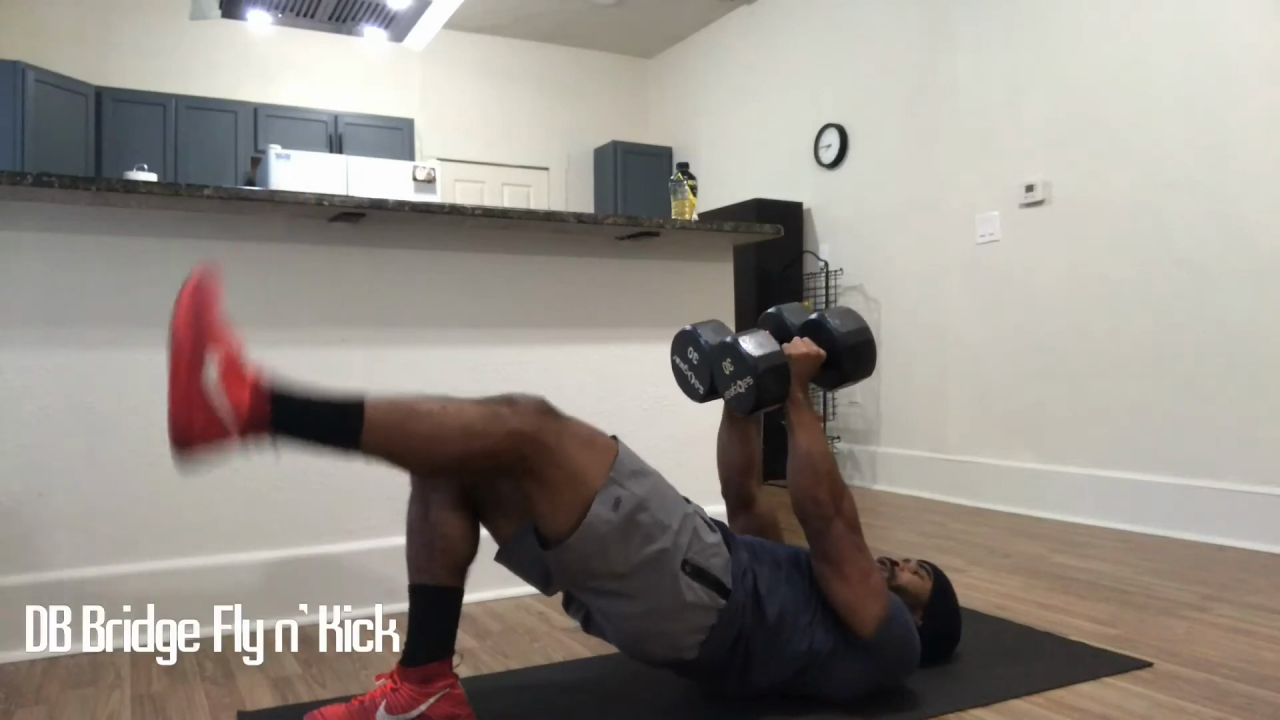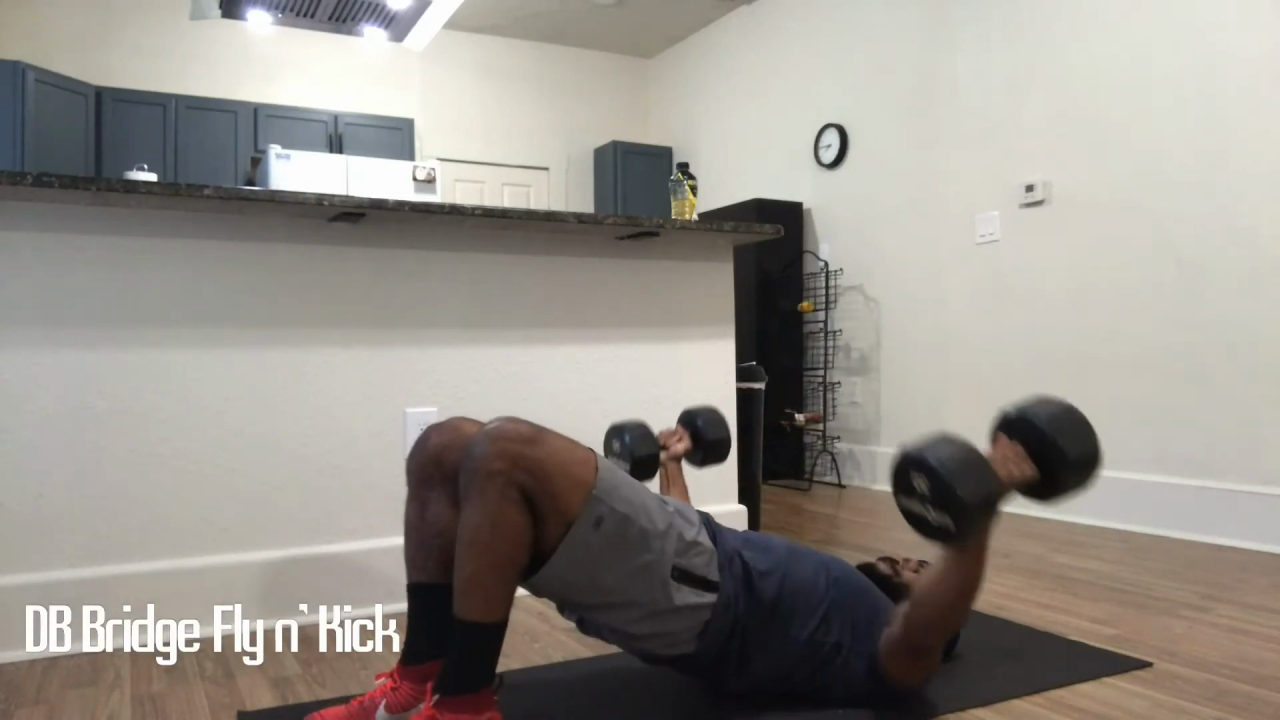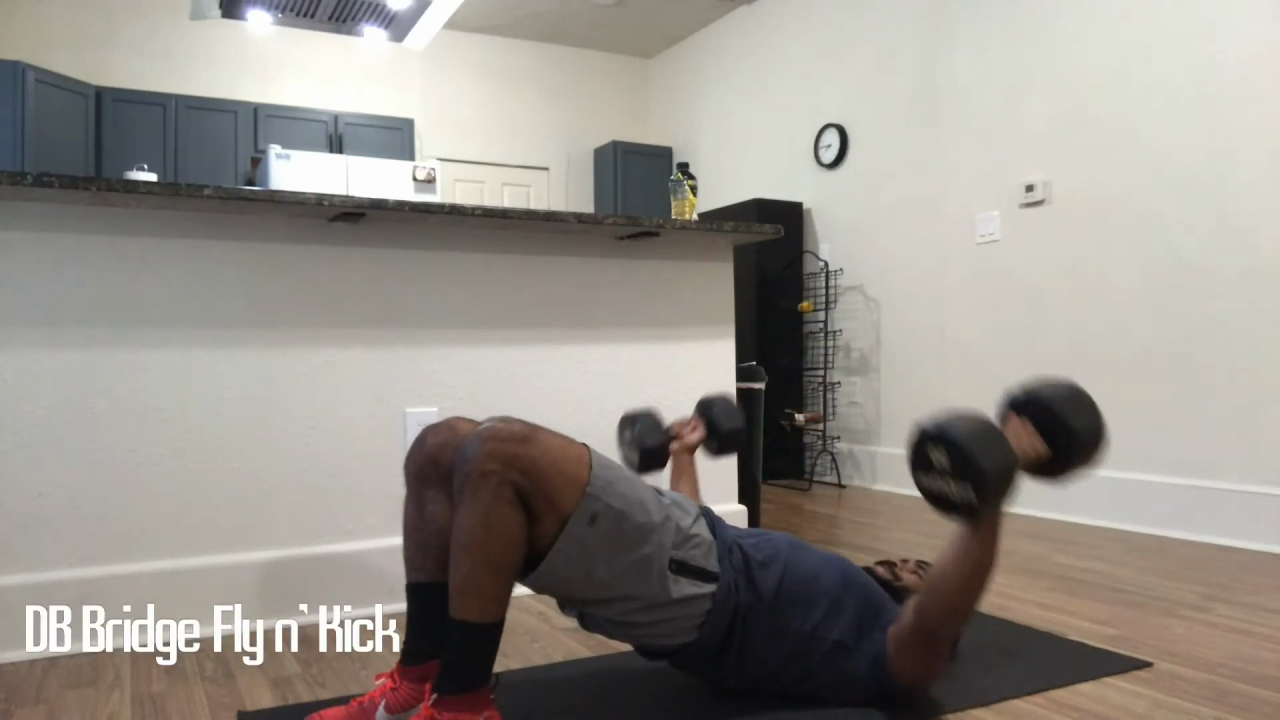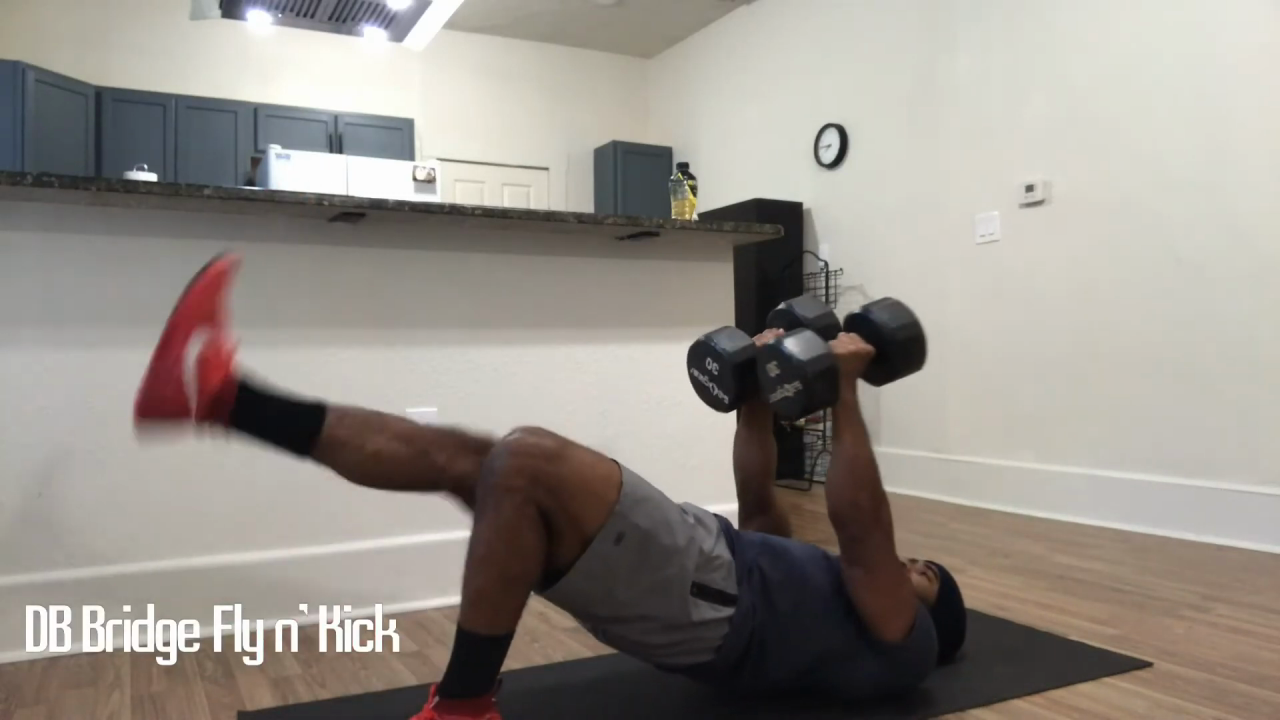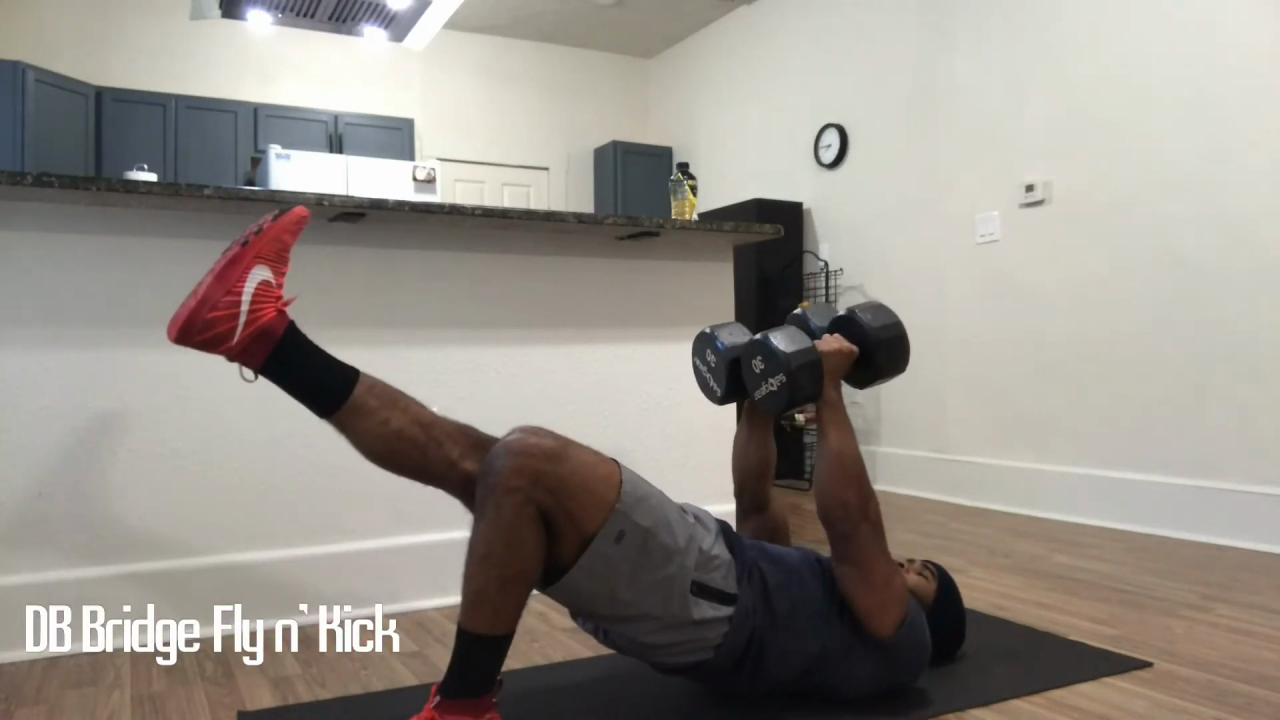
dt=1s
person 1, frame 1
left shoulder: (888, 641)
right shoulder: (823, 597)
left elbow: (828, 520)
right elbow: (745, 501)
left wrist: (800, 399)
left hip: (697, 590)
right hip: (665, 581)
left knee: (525, 425)
right knee: (453, 467)
left ankle: (253, 406)
person 1, frame 2
left shoulder: (888, 648)
right shoulder: (829, 593)
left elbow: (926, 630)
right wrist: (673, 469)
left hip: (689, 590)
left knee: (503, 453)
right knee: (445, 448)
person 1, frame 3
left shoulder: (884, 641)
right shoulder: (827, 595)
left elbow: (939, 621)
left wrist: (990, 498)
right wrist: (684, 459)
left hip: (690, 583)
left knee: (497, 454)
right knee: (441, 448)
person 1, frame 4
left shoulder: (898, 647)
right shoulder: (827, 585)
left elbow: (864, 529)
right elbow: (758, 500)
left wrist: (845, 396)
right wrist: (757, 389)
left hip: (707, 603)
left knee: (525, 460)
right knee: (456, 459)
right ankle: (220, 394)
person 1, frame 5
left shoulder: (894, 640)
right shoulder: (819, 585)
left elbow: (852, 524)
right elbow: (755, 503)
left wrist: (830, 393)
right wrist: (759, 396)
left hip: (705, 596)
right hip: (679, 581)
left knee: (526, 459)
right knee: (463, 454)
right ankle: (261, 335)
